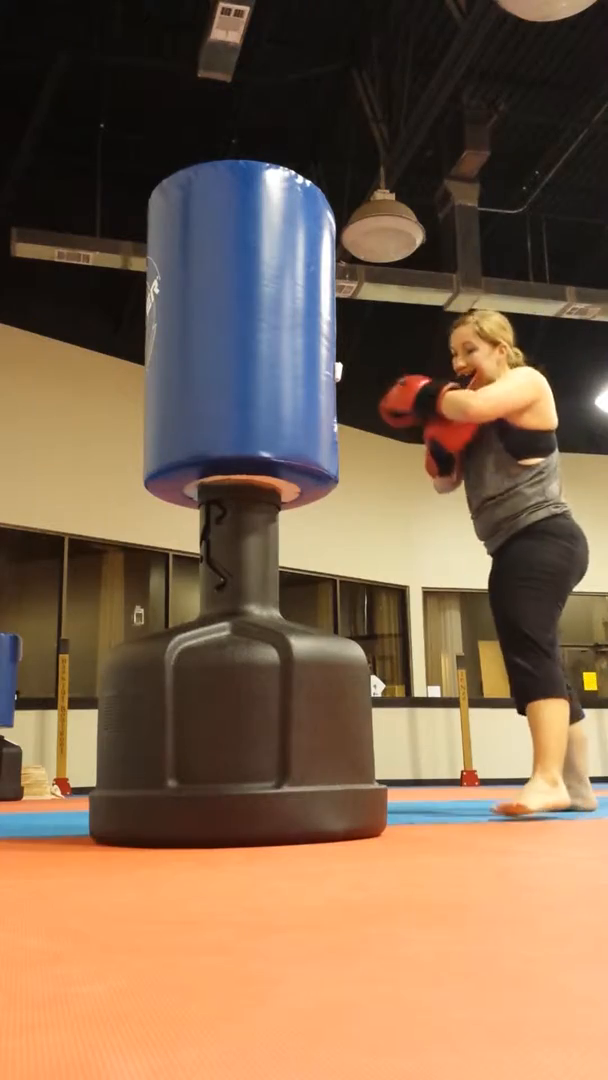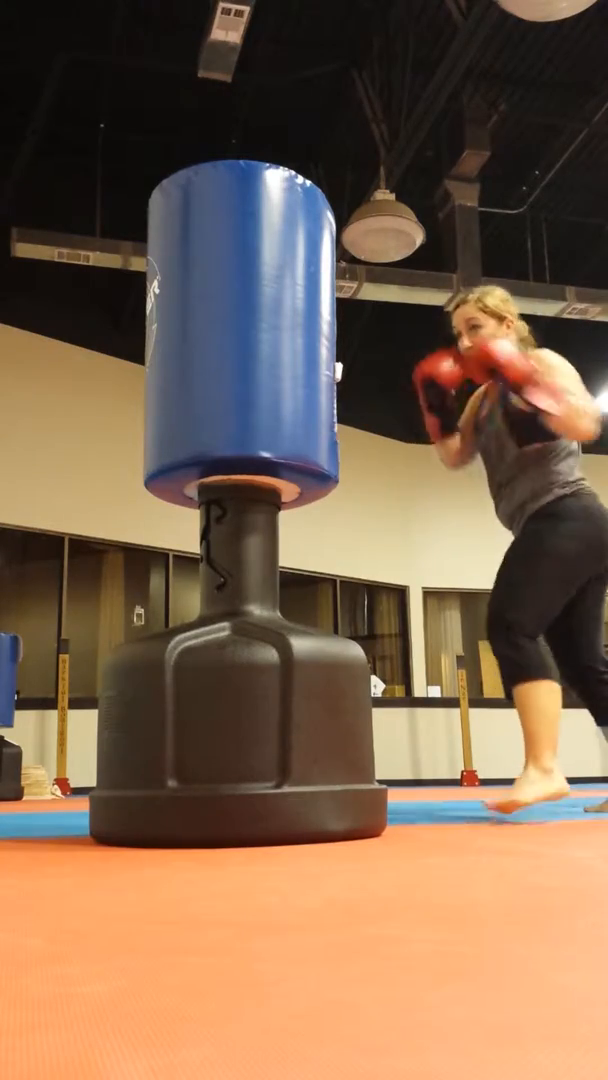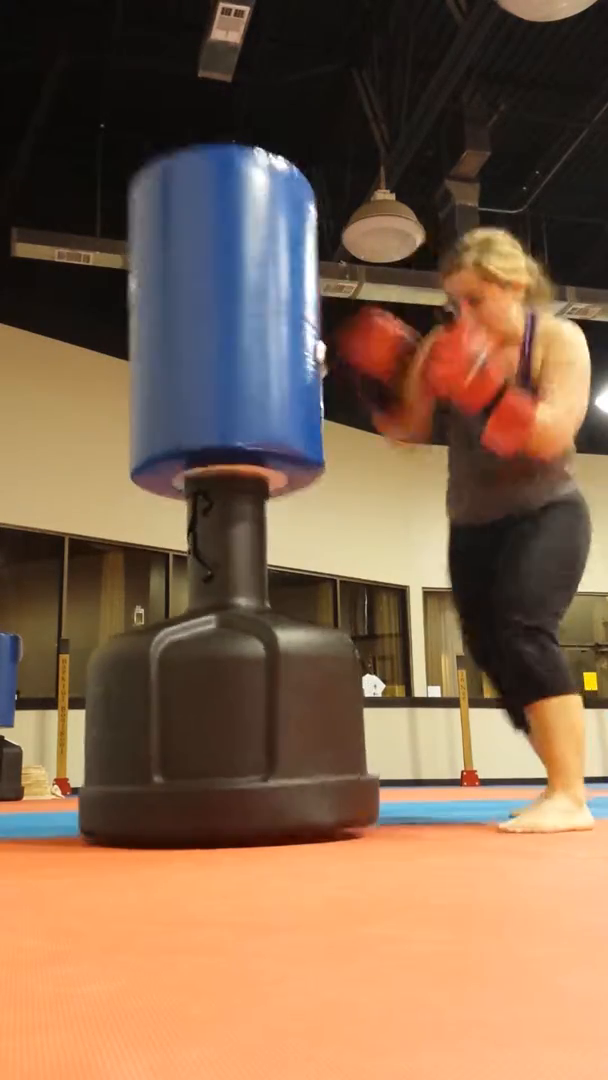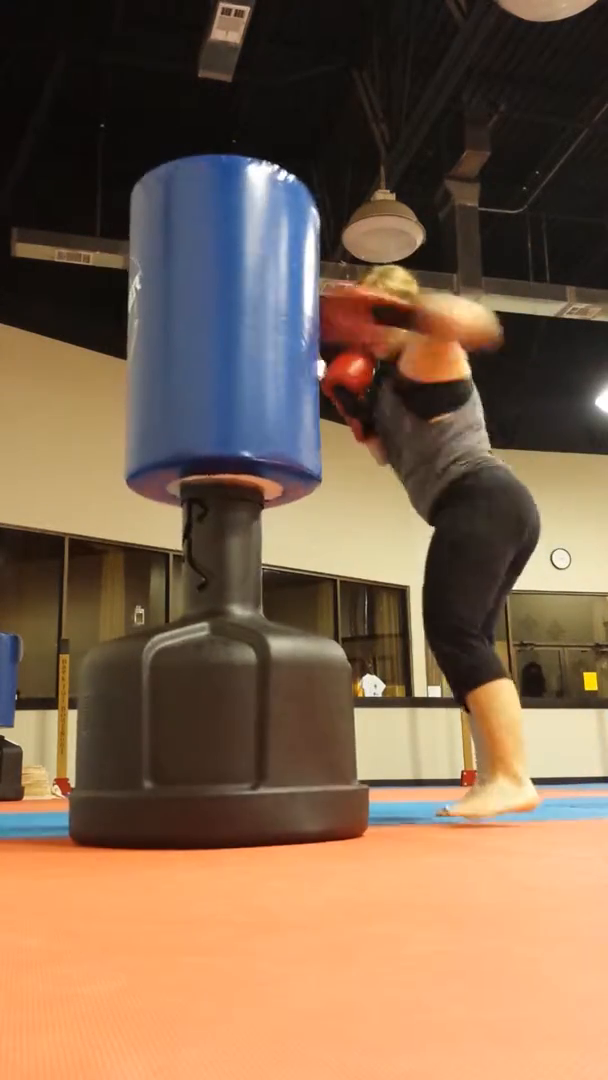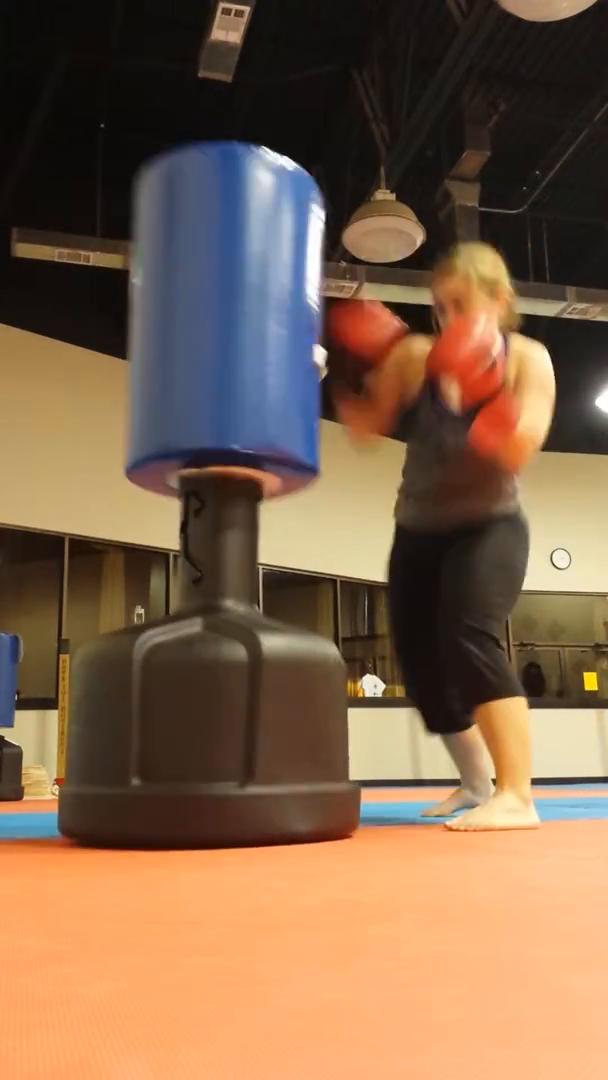
dt=1s
person 1, frame 1
left shoulder: (526, 381)
right shoulder: (478, 418)
left elbow: (473, 406)
right elbow: (444, 481)
left wrist: (421, 397)
right wrist: (446, 441)
left hip: (545, 540)
right hip: (515, 549)
left knee: (529, 647)
right knee: (538, 654)
left ankle: (548, 780)
right ankle: (578, 786)
person 1, frame 2
left shoulder: (541, 364)
right shoulder: (486, 394)
right elbow: (453, 457)
left wrist: (528, 377)
right wrist: (437, 406)
left hip: (564, 521)
right hip: (565, 529)
left knee: (510, 626)
left ankle: (543, 771)
person 1, frame 3
left shoulder: (559, 339)
right shoulder: (441, 345)
left elbow: (551, 436)
right elbow: (400, 428)
left wrist: (485, 383)
right wrist: (385, 377)
left hip: (547, 517)
right hip: (475, 529)
left knee: (523, 632)
right knee: (504, 666)
left ankle: (569, 798)
right ankle: (561, 787)
person 1, frame 4
left shoulder: (432, 345)
right shoulder: (388, 373)
left elbow: (478, 323)
right elbow: (386, 452)
left wrist: (404, 311)
right wrist: (358, 407)
left hip: (484, 505)
right hip: (486, 513)
left knee: (454, 630)
right knee: (462, 640)
left ankle: (512, 780)
right ankle: (492, 779)
person 1, frame 5
left shoulder: (528, 359)
right shoulder: (416, 353)
left elbow: (518, 449)
right elbow: (361, 424)
left wrist: (485, 382)
right wrist: (366, 371)
left hip: (489, 530)
right hip: (418, 533)
left knee: (469, 642)
right knee: (423, 673)
left ankle: (516, 798)
right ankle: (475, 782)
